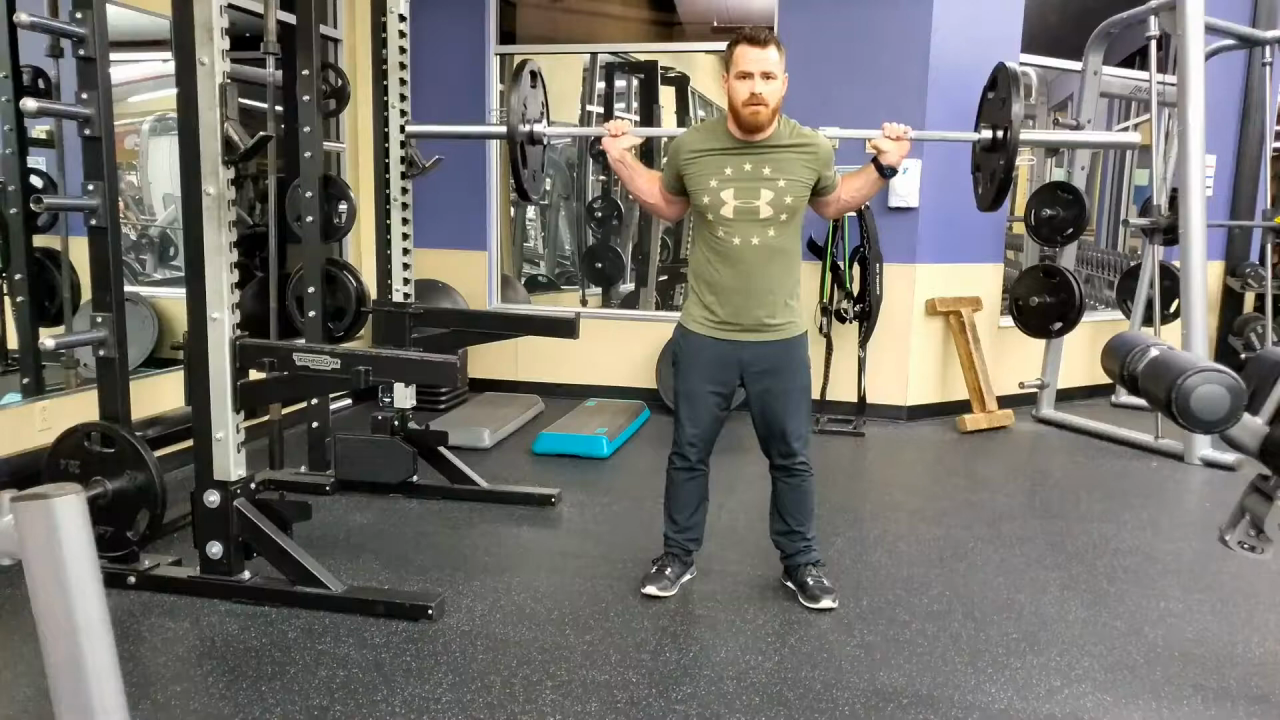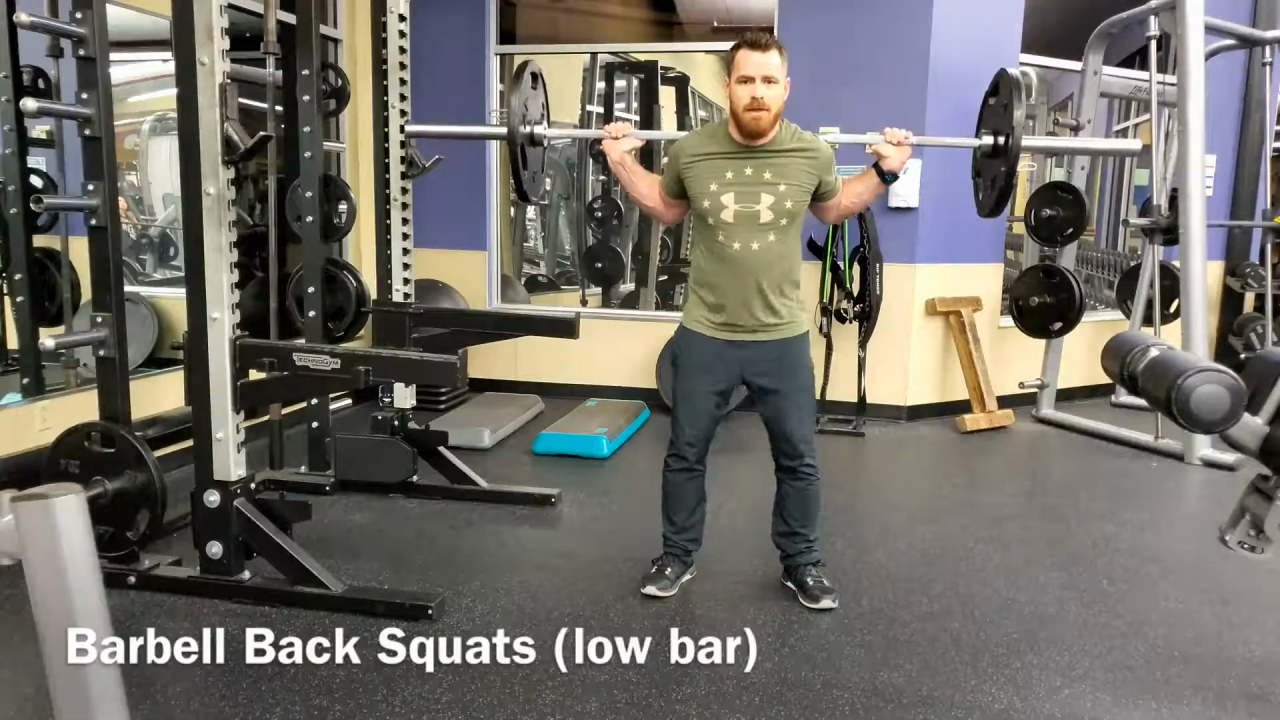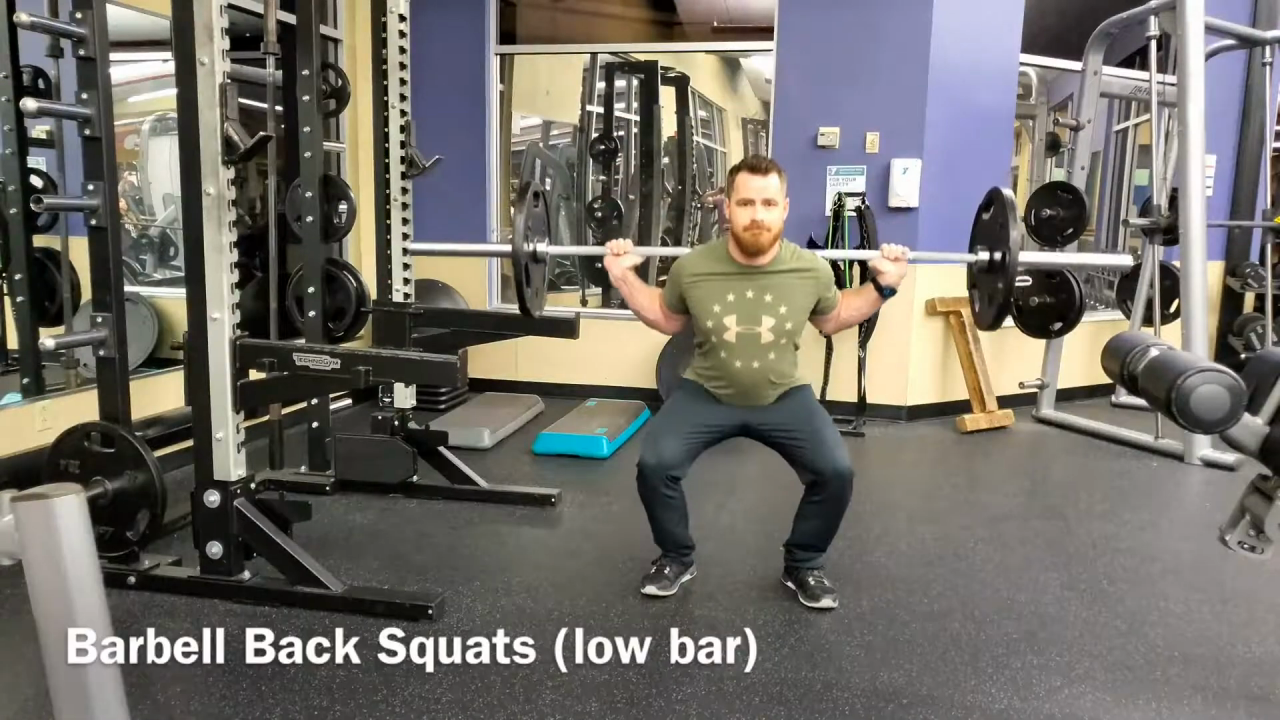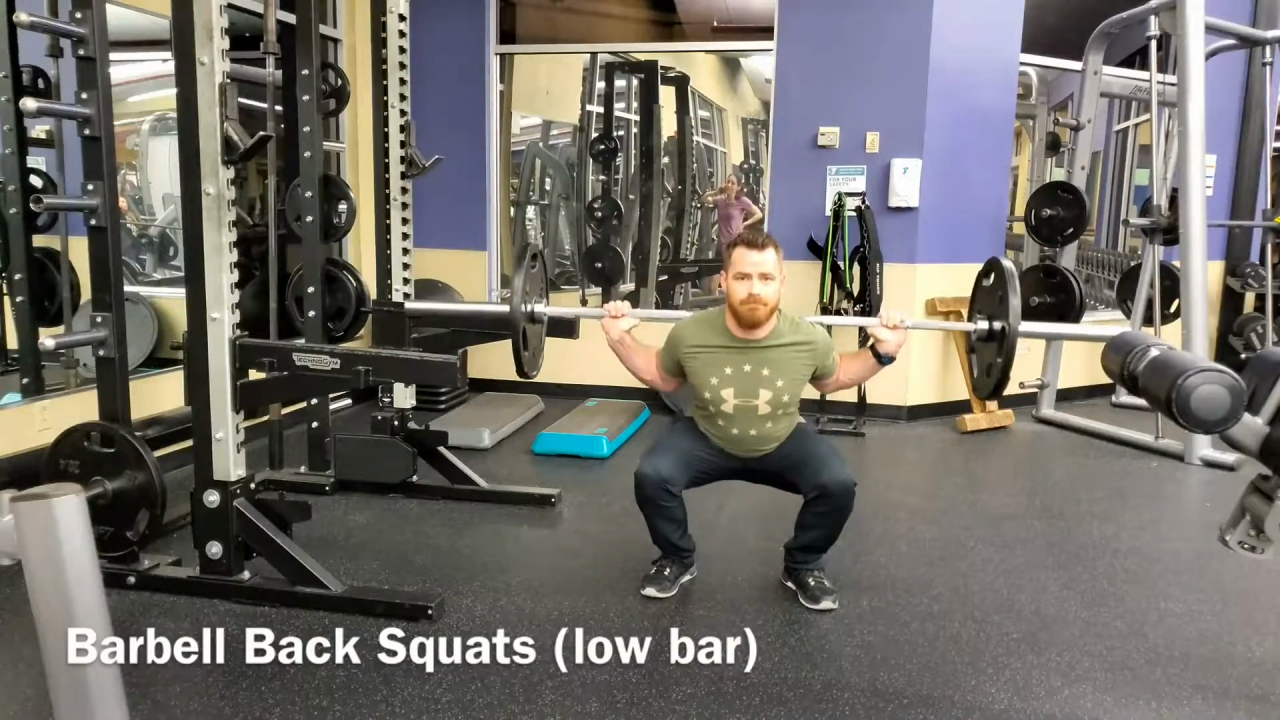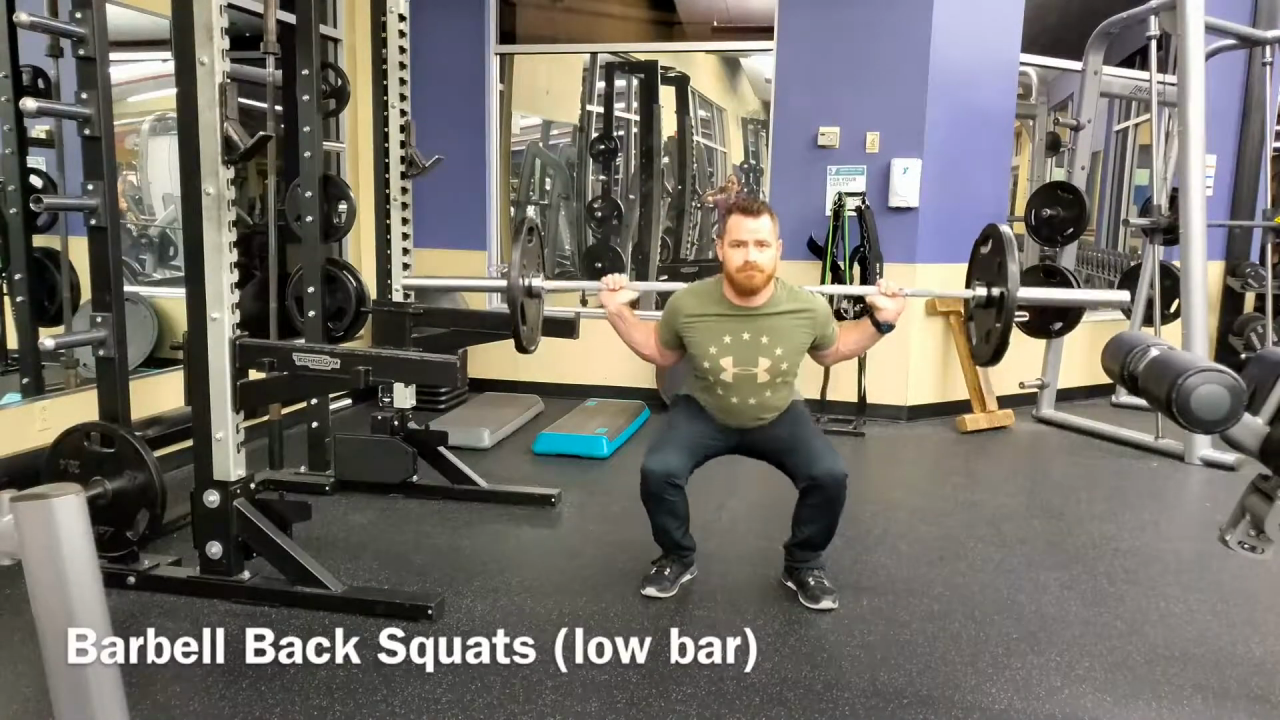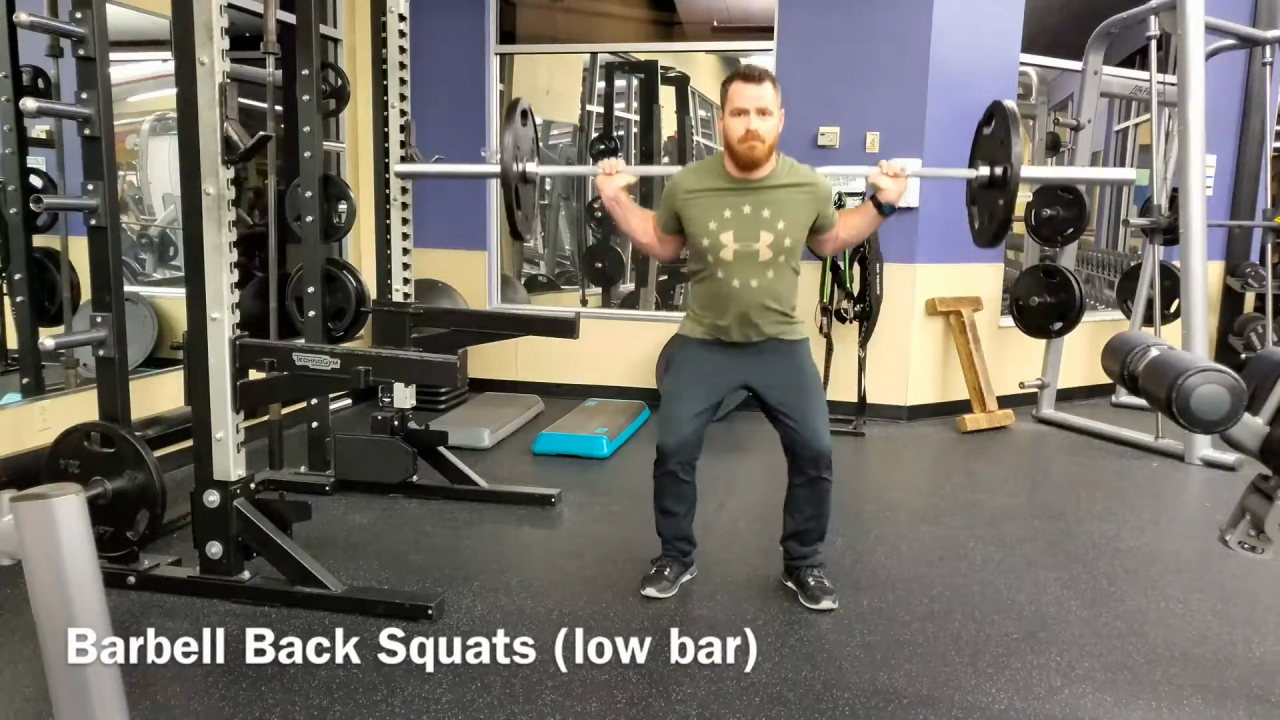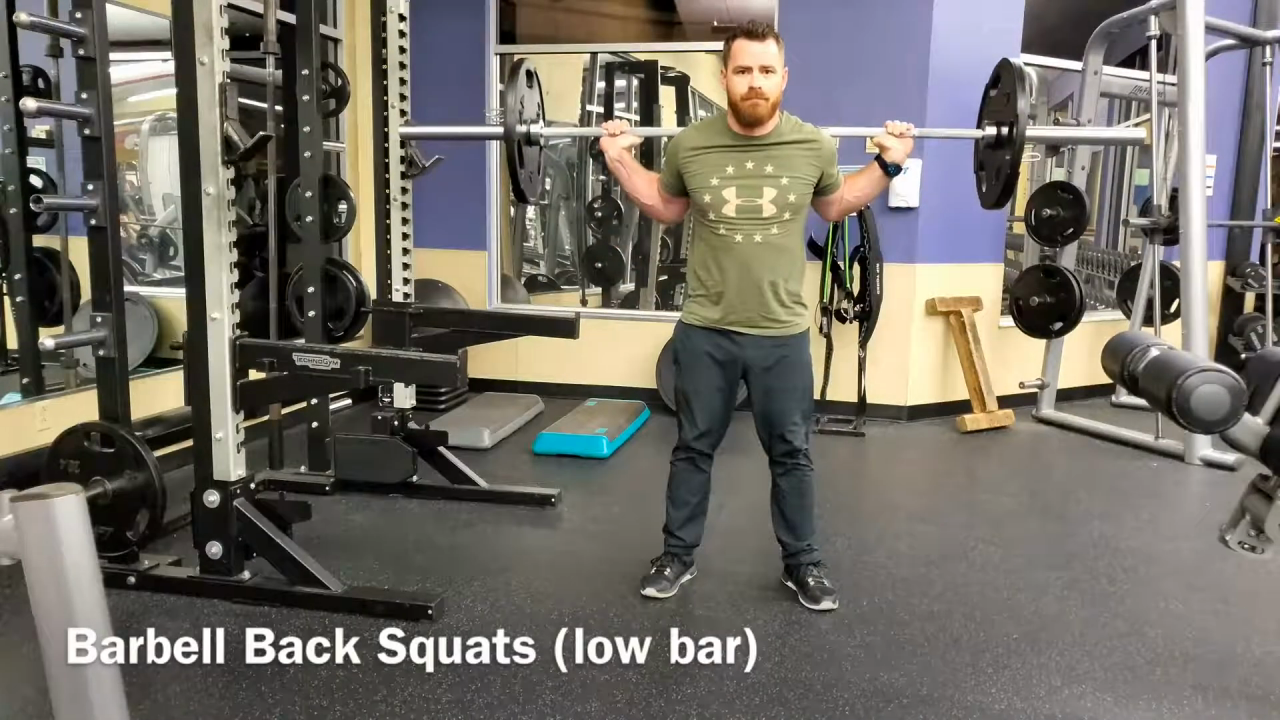
dt=0.7s
person 1, frame 1
left shoulder: (812, 149)
right shoulder: (690, 147)
left elbow: (833, 204)
right elbow: (669, 206)
left wrist: (882, 168)
right wrist: (623, 162)
left hip: (781, 336)
right hip: (704, 334)
left knee: (791, 457)
right knee: (689, 452)
left ankle: (801, 563)
right ankle: (677, 555)
person 1, frame 2
left shoulder: (813, 154)
right shoulder: (690, 151)
left elbow: (833, 208)
right elbow: (666, 207)
left wrist: (884, 172)
right wrist: (621, 162)
left hip: (782, 336)
right hip: (706, 334)
left knee: (797, 455)
right knee: (686, 450)
left ankle: (801, 563)
right ankle: (677, 557)
person 1, frame 3
left shoulder: (811, 270)
right shoulder: (692, 268)
left elbow: (832, 319)
right elbow: (668, 319)
left wrist: (881, 287)
right wrist: (624, 278)
left hip: (783, 396)
right hip: (706, 393)
left knee: (836, 472)
right knee: (654, 464)
left ankle: (803, 565)
right ankle: (676, 558)
person 1, frame 4
left shoulder: (810, 340)
right shoulder: (690, 335)
left elbow: (833, 379)
right elbow: (663, 378)
left wrist: (881, 353)
right wrist: (619, 339)
left hip: (782, 444)
right hip: (705, 441)
left knee: (838, 484)
right knee: (652, 476)
left ankle: (802, 566)
right ankle: (677, 559)
person 1, frame 5
left shoulder: (808, 308)
right shoulder: (687, 305)
left elbow: (832, 350)
right elbow: (661, 353)
left wrist: (880, 322)
right wrist: (618, 312)
left hip: (778, 417)
right hip: (703, 413)
left knee: (829, 476)
right knee: (658, 471)
left ankle: (803, 565)
right ankle: (677, 559)
person 1, frame 6
left shoulder: (810, 186)
right shoulder: (685, 186)
left elbow: (830, 240)
right elbow: (663, 246)
left wrist: (881, 205)
right wrist: (616, 200)
left hip: (781, 344)
right hip: (703, 343)
left knee: (814, 453)
right knee: (674, 449)
left ankle: (803, 564)
right ankle: (676, 558)
person 1, frame 7
left shoulder: (814, 146)
right shoulder: (688, 146)
left elbow: (834, 205)
right elbow: (667, 208)
left wrist: (887, 165)
right wrist: (620, 163)
left hip: (782, 333)
right hip: (705, 330)
left knee: (790, 452)
right knee: (693, 447)
left ankle: (801, 562)
right ankle: (677, 555)
